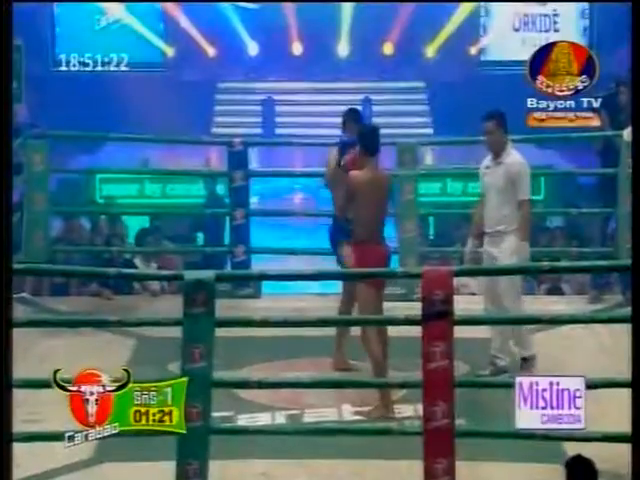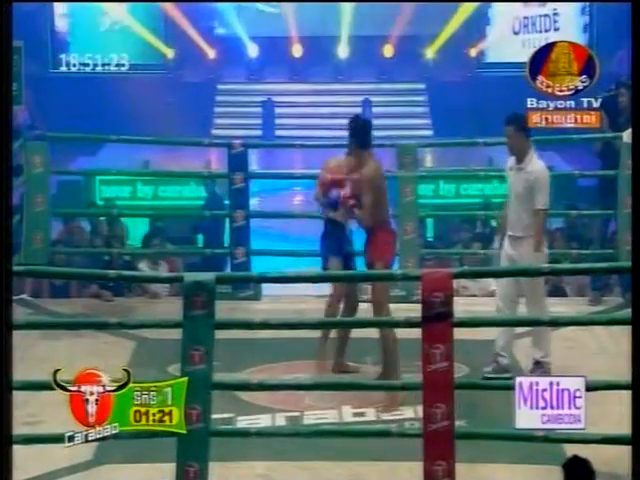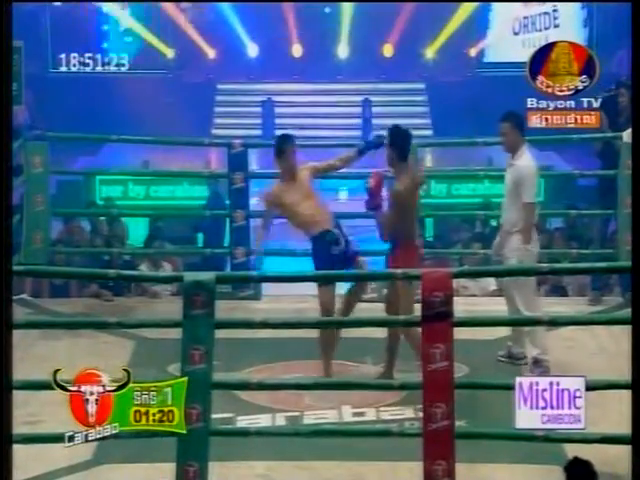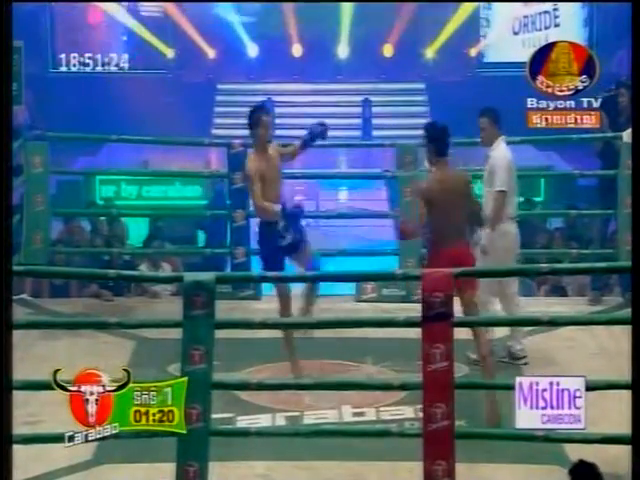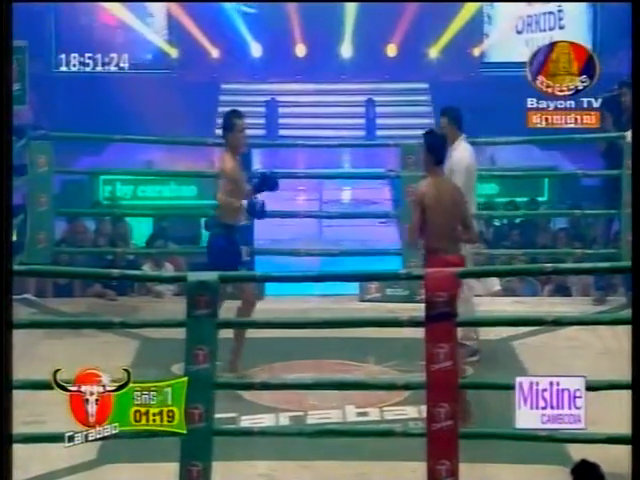
dt=0.5s
person 1, frame 1
left shoulder: (353, 178)
right shoulder: (385, 179)
left elbow: (344, 207)
left hip: (363, 253)
right hip: (380, 249)
left knee: (367, 328)
right knee: (377, 319)
left ankle: (385, 400)
right ankle: (383, 379)
person 1, frame 2
left shoulder: (366, 174)
right shoulder: (370, 165)
left elbow: (367, 221)
left wrist: (351, 207)
left hip: (380, 238)
right hip: (378, 237)
left knee: (382, 313)
right knee: (379, 310)
left ankle: (394, 376)
right ankle: (387, 371)
person 1, frame 3
left shoulder: (399, 188)
right shoulder: (415, 175)
left elbow: (386, 232)
left wrist: (376, 205)
left hip: (403, 250)
right hip: (408, 247)
left knee: (404, 318)
right knee: (391, 309)
right ankle: (388, 370)
person 1, frame 4
left shoulder: (426, 186)
right shoulder: (463, 180)
left elbow: (416, 229)
right elbow: (477, 220)
left wrist: (403, 229)
left hip: (439, 255)
right hip: (463, 253)
right knee: (477, 326)
right ankle: (491, 398)
person 1, frame 5
left shoulder: (420, 192)
right shoulder: (456, 191)
left elbow: (413, 239)
right elbow: (472, 235)
left hip: (437, 264)
right hip: (455, 261)
left knee: (442, 335)
left ankle: (461, 405)
person 2, frame 1
left shoulder: (517, 163)
right shoulder: (485, 165)
left elbow: (524, 206)
left wrist: (523, 242)
right wrist: (473, 240)
left hip: (510, 242)
right hip: (489, 241)
left knee: (510, 302)
right knee: (492, 304)
left ankle: (527, 354)
right ankle: (499, 361)
person 2, frame 2
left shoulder: (538, 171)
right shoulder: (510, 164)
left elbow: (540, 214)
left wrist: (536, 251)
right wrist: (499, 236)
left hip: (529, 246)
right hip: (510, 243)
left knee: (536, 306)
right knee: (504, 302)
left ankle: (542, 361)
right ankle: (501, 360)
person 2, frame 3
left shoulder: (526, 166)
right shoulder: (511, 162)
left elbow: (529, 208)
left wrist: (524, 246)
right wrist: (499, 236)
left hip: (521, 241)
right hip: (509, 238)
left knee: (527, 301)
right knee: (511, 296)
left ankle: (540, 359)
right ankle: (517, 349)
person 2, frame 4
left shoulder: (499, 156)
right shoulder: (498, 153)
left elbow: (500, 197)
left wrist: (488, 232)
right wrist: (485, 229)
left hip: (499, 230)
right hip: (505, 229)
left knee: (482, 289)
right knee: (508, 291)
right ankle: (517, 348)
person 2, frame 5
left shoulder: (459, 157)
right shoulder: (462, 150)
left knee: (461, 287)
right knee: (460, 285)
left ankle: (469, 343)
right ankle: (468, 334)
person 3, frame 1
right shoulder: (335, 155)
right elbow: (328, 183)
right wrist: (340, 161)
right hip: (342, 224)
left knee: (350, 292)
left ankle: (339, 356)
person 3, frame 2
right shoulder: (334, 166)
right elbow: (319, 195)
left hip: (345, 233)
right hip: (333, 231)
left knee: (352, 301)
right knee: (338, 291)
left ankle: (339, 359)
right ankle: (322, 351)
person 3, frame 3
left shoulder: (306, 170)
right shoulder: (274, 193)
left elbow: (337, 164)
right elbow: (265, 226)
left wrist: (363, 150)
right wrist: (259, 250)
left hip: (337, 232)
right hip: (322, 244)
left knee: (360, 282)
right knee: (327, 308)
left ankle: (336, 328)
right ankle: (327, 367)
person 3, frame 4
left shoulder: (272, 149)
right shoulder: (253, 164)
left elbow: (289, 155)
right elbow: (259, 206)
left wrist: (307, 140)
right wrist: (282, 210)
left hip: (287, 221)
right hip: (270, 231)
left knee: (313, 269)
right knee: (284, 294)
left ankle: (305, 317)
right ankle: (293, 361)
person 3, frame 5
left shoulder: (234, 162)
right shoulder: (228, 165)
right elbow: (222, 200)
left wrist: (256, 186)
right wrist: (247, 205)
left hip: (226, 235)
right hip: (224, 236)
left knee: (222, 298)
right knee: (249, 297)
right ankle: (234, 361)
person 4, frame 1
left shoulder: (629, 123)
right shoulder: (610, 119)
right elbow: (599, 149)
left wrist: (609, 129)
right wrist: (603, 128)
right hip: (608, 179)
right knee: (602, 231)
left ankle: (627, 286)
right ankle: (598, 285)
person 4, frame 2
left shoulder: (628, 124)
right shoulder: (609, 120)
left elbow: (624, 149)
right elbow: (599, 151)
left wrist: (609, 132)
right wrist: (602, 130)
right hip: (608, 180)
right knee: (601, 232)
left ankle: (627, 288)
right ankle: (597, 287)
person 4, frame 3
left shoulder: (629, 124)
right shoulder: (609, 120)
right elbow: (598, 152)
left wrist: (608, 131)
right wrist: (601, 130)
right hip: (608, 181)
right knee: (600, 233)
left ankle: (626, 288)
right ankle: (597, 288)
person 4, frame 4
left shoulder: (629, 123)
right shoulder: (610, 120)
left elbow: (624, 149)
right elbow: (598, 152)
left wrist: (608, 131)
right wrist: (599, 130)
right hip: (608, 180)
right knee: (600, 234)
left ankle: (627, 288)
right ankle: (597, 288)
person 4, frame 5
right shoulder: (614, 118)
left elbow: (625, 146)
right elbow: (603, 151)
left wrist: (612, 131)
right wrist: (606, 131)
right hip: (612, 180)
right knee: (605, 233)
left ankle: (628, 287)
right ankle: (601, 287)
